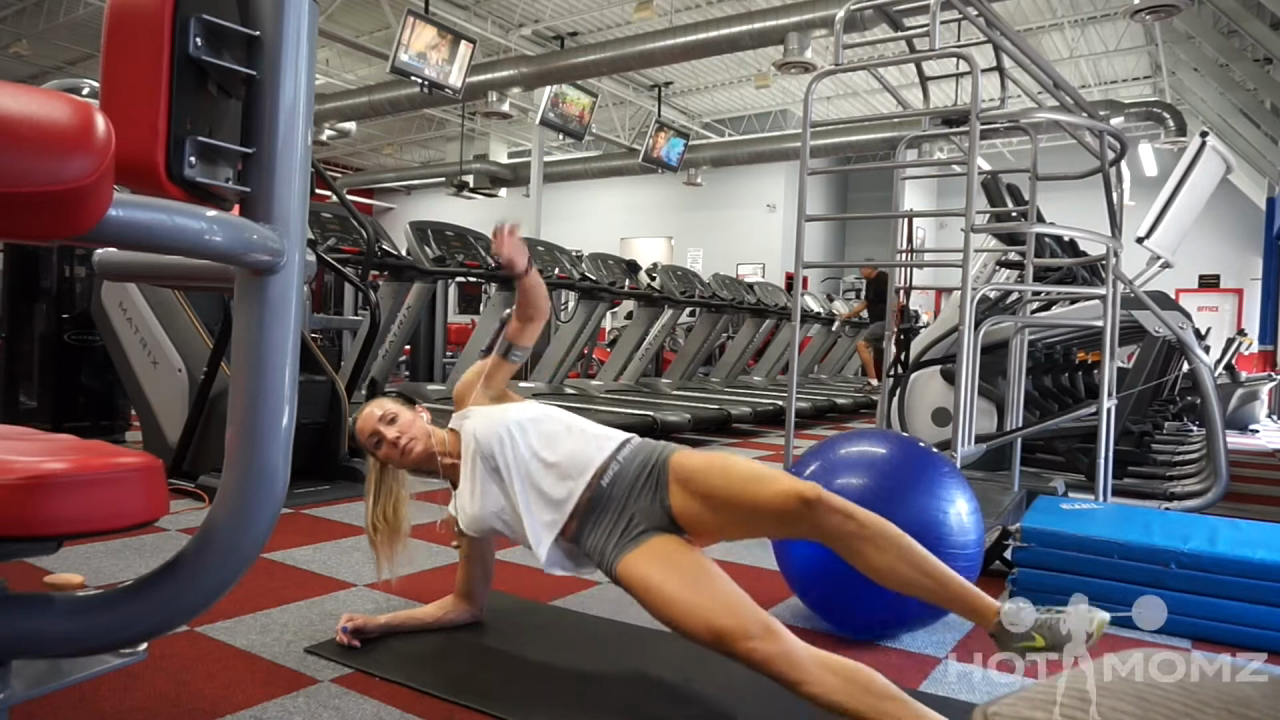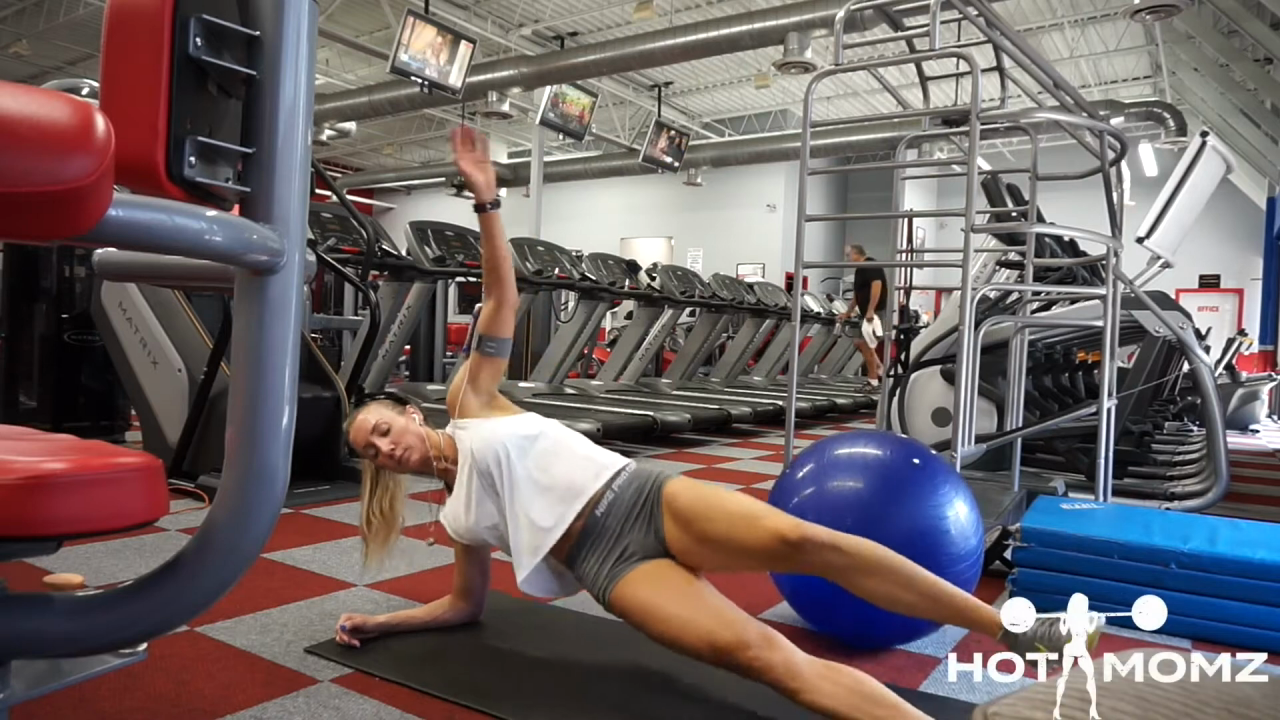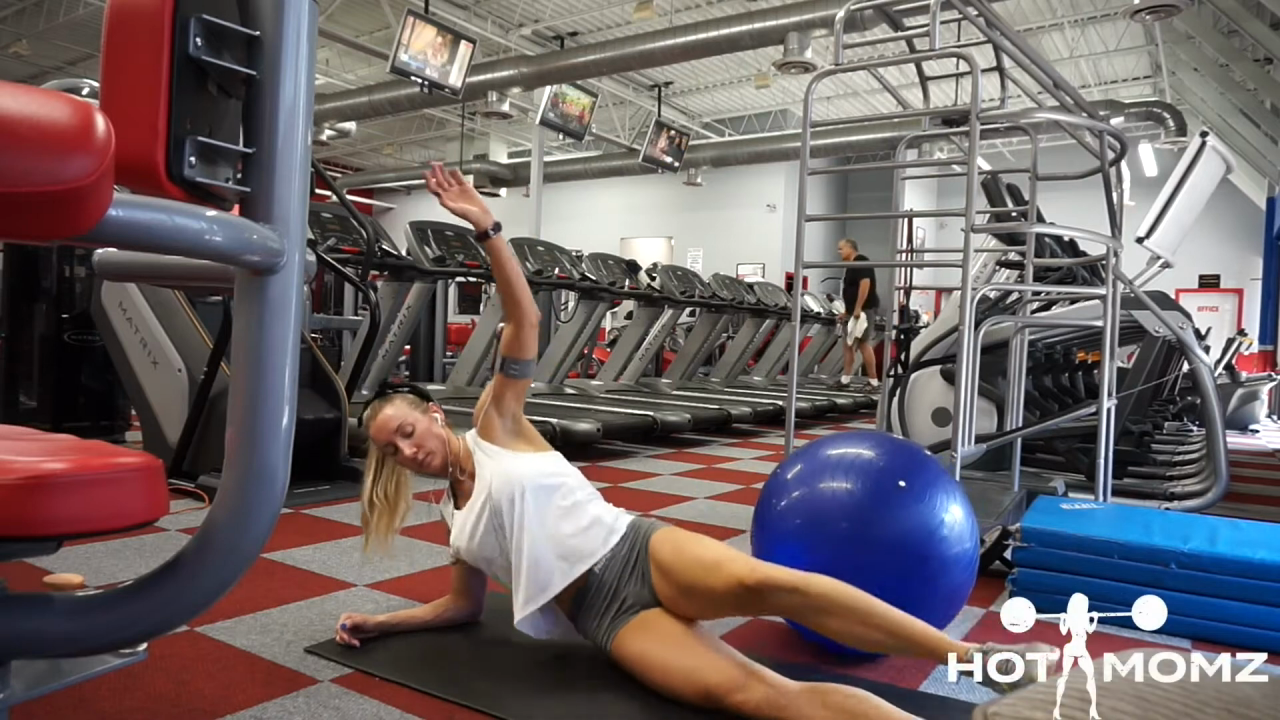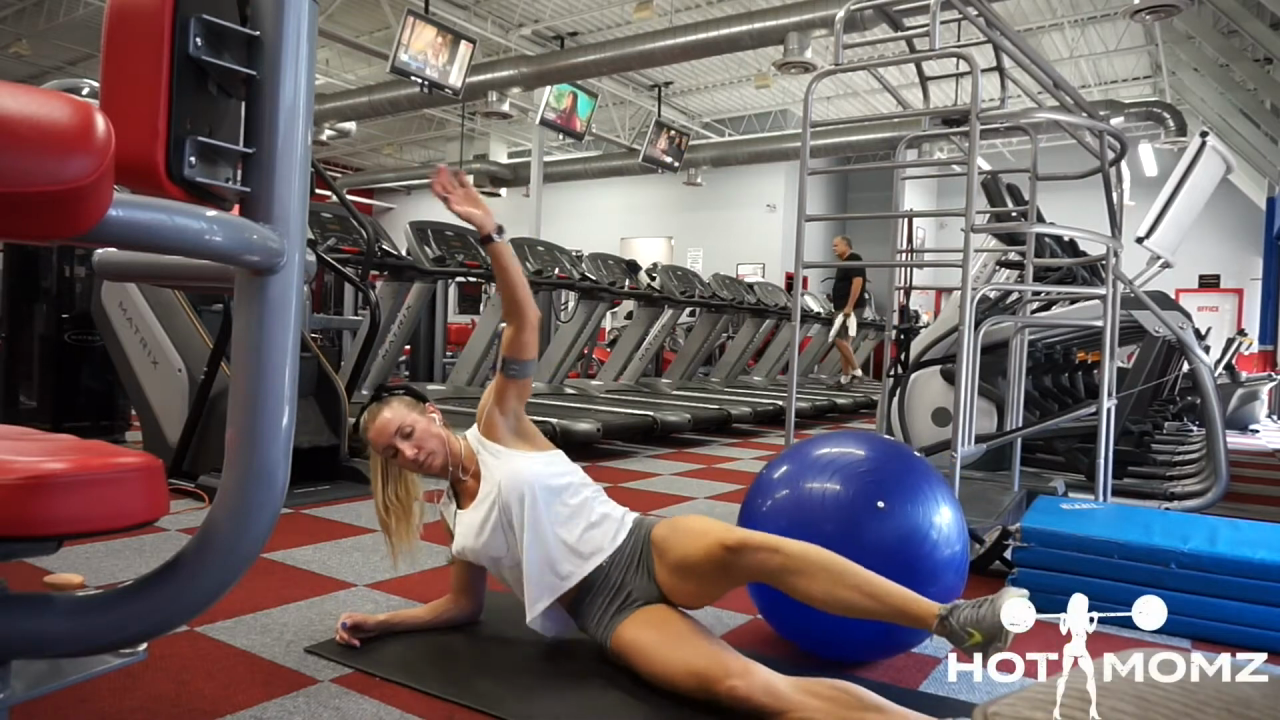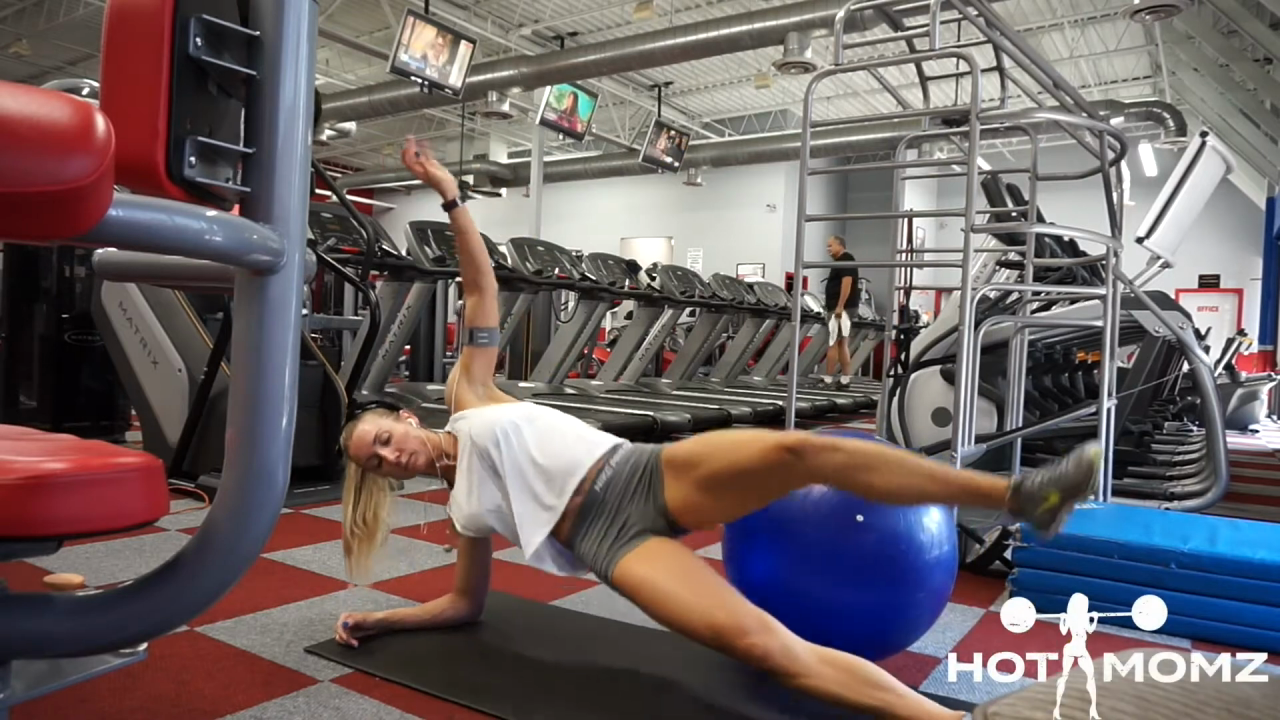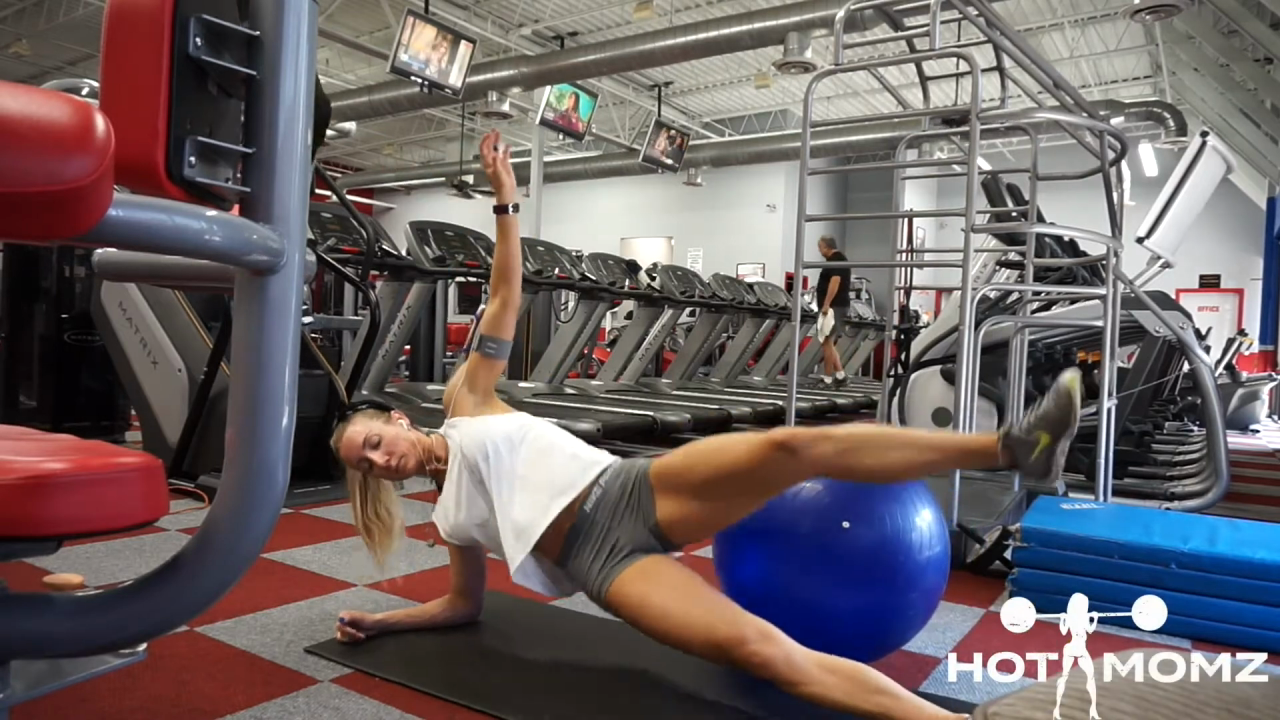
dt=0.4s
person 1, frame 1
left shoulder: (472, 397)
right shoulder: (463, 508)
left elbow: (535, 310)
right elbow: (467, 601)
left wrist: (520, 267)
right wrist: (380, 619)
left hip: (650, 473)
right hip: (616, 538)
left knee: (811, 501)
right knee: (762, 646)
left ankle: (997, 617)
person 1, frame 2
left shoulder: (467, 398)
right shoulder: (457, 513)
left elbow: (502, 294)
right elbow: (466, 605)
left wrist: (486, 199)
right wrist: (379, 623)
left hip: (640, 500)
right hip: (610, 565)
left knee: (805, 541)
right knee: (766, 656)
left ankle: (1005, 628)
person 1, frame 3
left shoulder: (494, 423)
right shoulder: (456, 519)
left elbow: (523, 319)
right elbow: (463, 605)
left wrist: (488, 231)
right wrist: (380, 622)
left hip: (640, 551)
right hip: (609, 615)
left knee: (762, 583)
left ankle: (968, 658)
person 1, frame 4
left shoulder: (496, 425)
right shoulder: (457, 519)
left elbow: (525, 320)
right elbow: (463, 606)
left wrist: (489, 231)
right wrist: (377, 622)
left hip: (647, 546)
right hip: (611, 607)
left knee: (744, 547)
left ankle: (956, 622)
person 1, frame 5
left shoulder: (465, 393)
right shoulder: (464, 505)
left elbow: (481, 292)
right elbow: (466, 604)
left wrist: (452, 196)
right wrist: (378, 621)
left hip: (648, 476)
right hip: (615, 537)
left knee: (802, 451)
right knee: (763, 644)
left ankle: (1016, 495)
person 1, frame 6
left shoulder: (463, 402)
right shoulder: (450, 515)
left elbow: (507, 299)
right elbow: (464, 605)
left wrist: (505, 199)
right wrist: (377, 622)
left hip: (632, 496)
right hip: (603, 562)
left knee: (786, 447)
right knee: (760, 651)
left ankle: (1005, 445)
